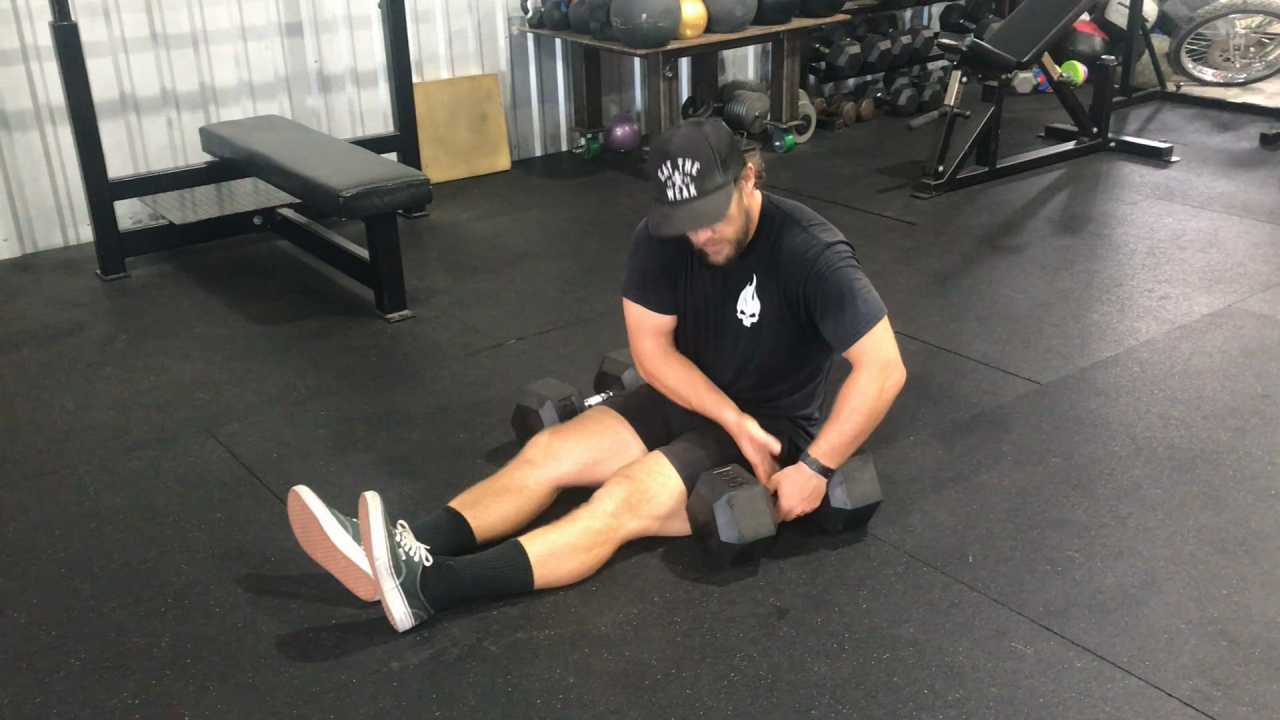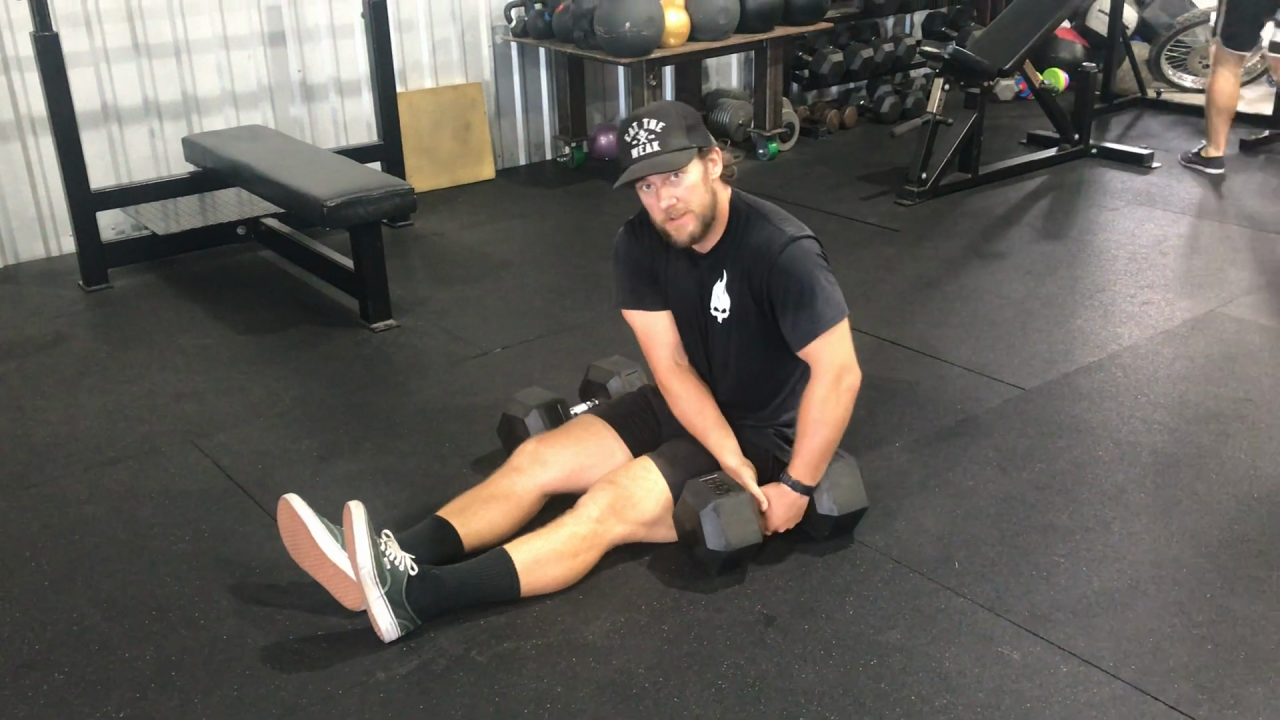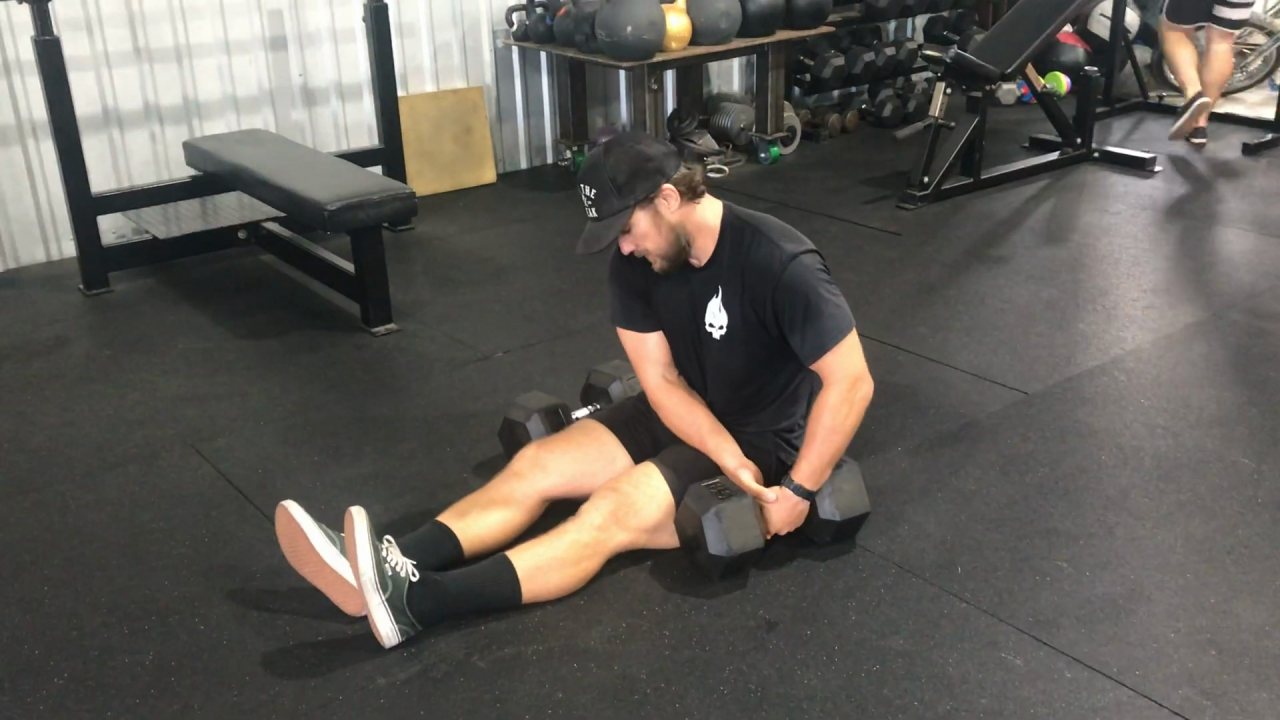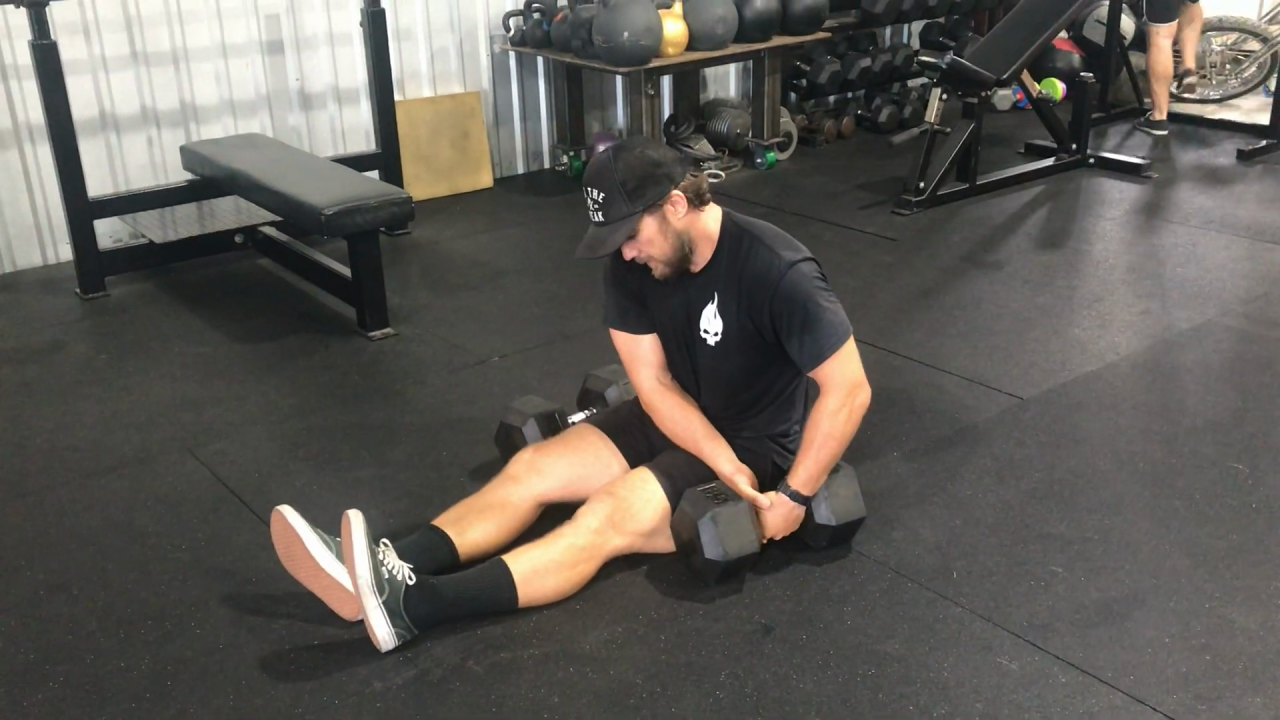
dt=0.7s
person 1, frame 1
left shoulder: (811, 253)
right shoulder: (660, 239)
left elbow: (882, 369)
right elbow: (651, 346)
left wrist: (815, 469)
right wrist: (732, 419)
left hip: (773, 429)
right hip: (691, 400)
left knee: (626, 500)
right knee: (547, 451)
left ankle: (428, 587)
right ankle: (405, 557)
person 1, frame 2
left shoulder: (781, 250)
right shoulder: (638, 244)
left elbow: (837, 375)
right elbow: (672, 368)
left wrist: (795, 488)
right wrist: (730, 462)
left hip: (759, 433)
right hip: (678, 408)
left knee: (609, 505)
right knee: (536, 458)
left ankle: (413, 597)
right ankle: (390, 563)
person 1, frame 3
left shoulder: (780, 264)
right shoulder: (635, 264)
left elbow: (850, 383)
right elbow: (662, 382)
left wrist: (797, 492)
right wrist: (730, 463)
left hip: (761, 438)
right hip: (683, 415)
left knee: (613, 513)
right knee: (535, 464)
left ankle: (414, 602)
right ankle: (394, 569)
person 1, frame 4
left shoulder: (778, 272)
right shoulder: (632, 267)
left elbow: (848, 390)
right elbow: (656, 385)
left wrist: (793, 497)
right wrist: (726, 468)
left hip: (756, 444)
right hip: (677, 420)
left knee: (609, 516)
right knee: (532, 468)
left ankle: (411, 606)
right ankle: (385, 574)
